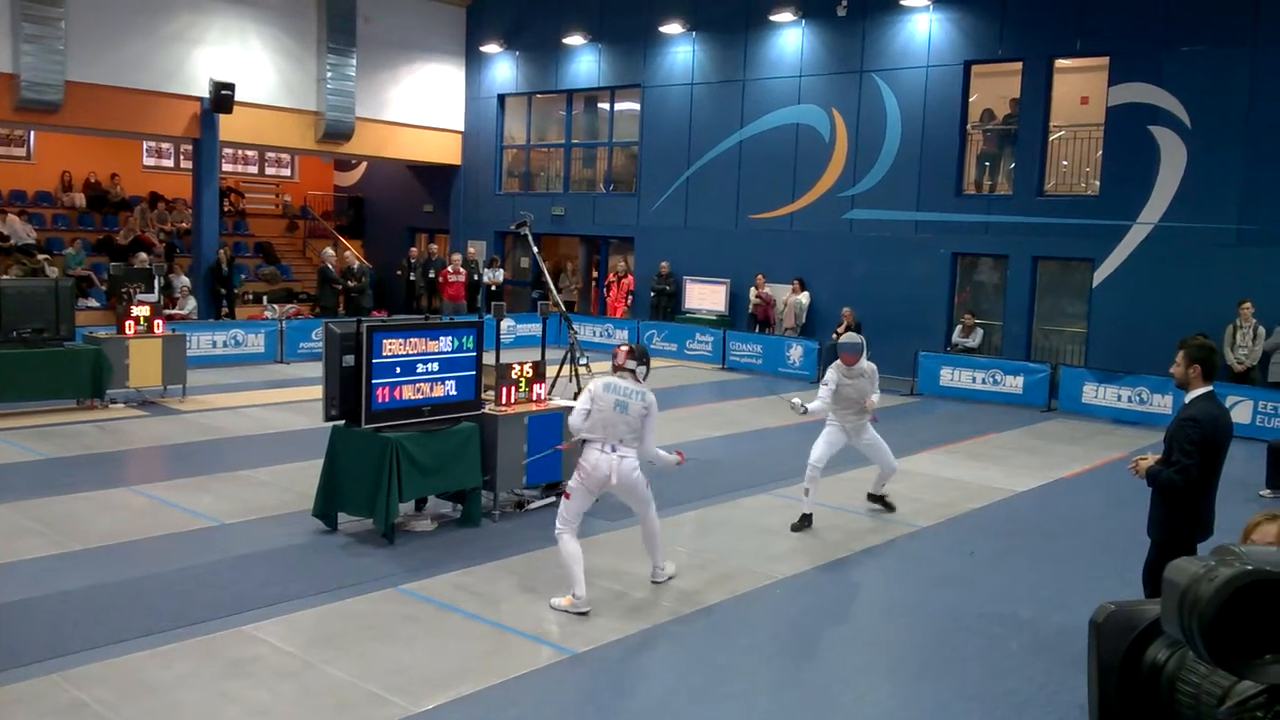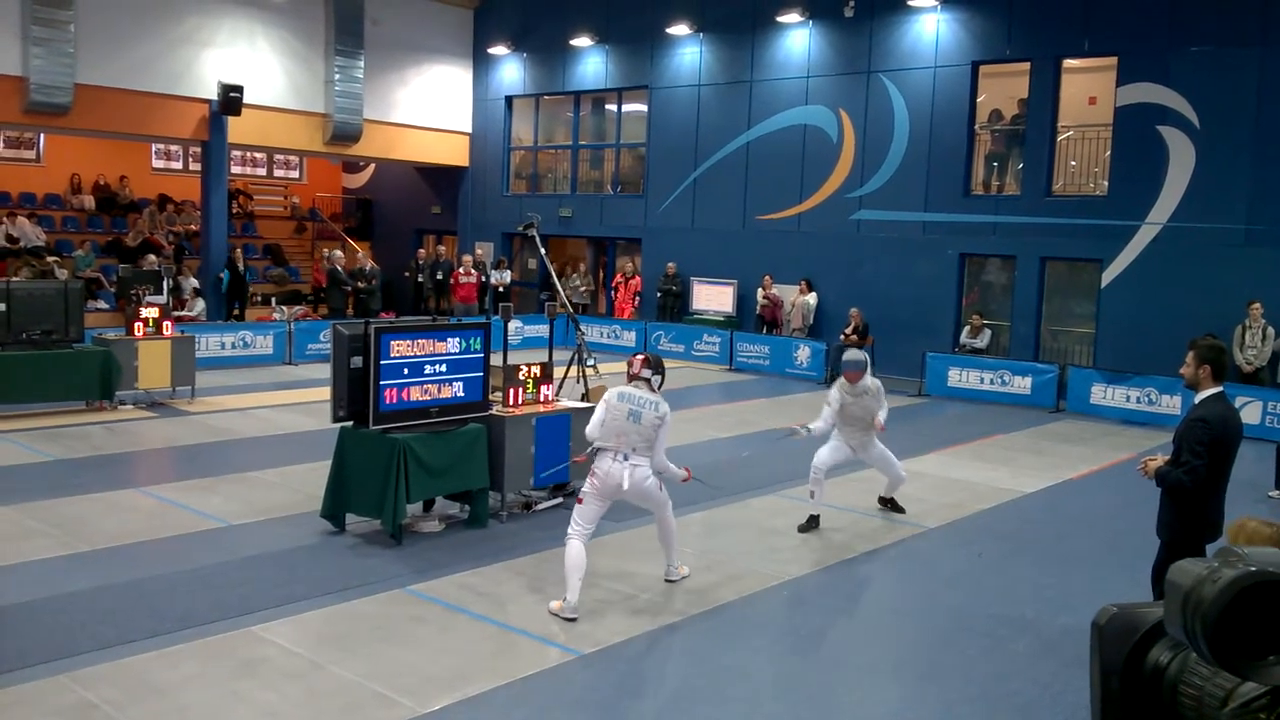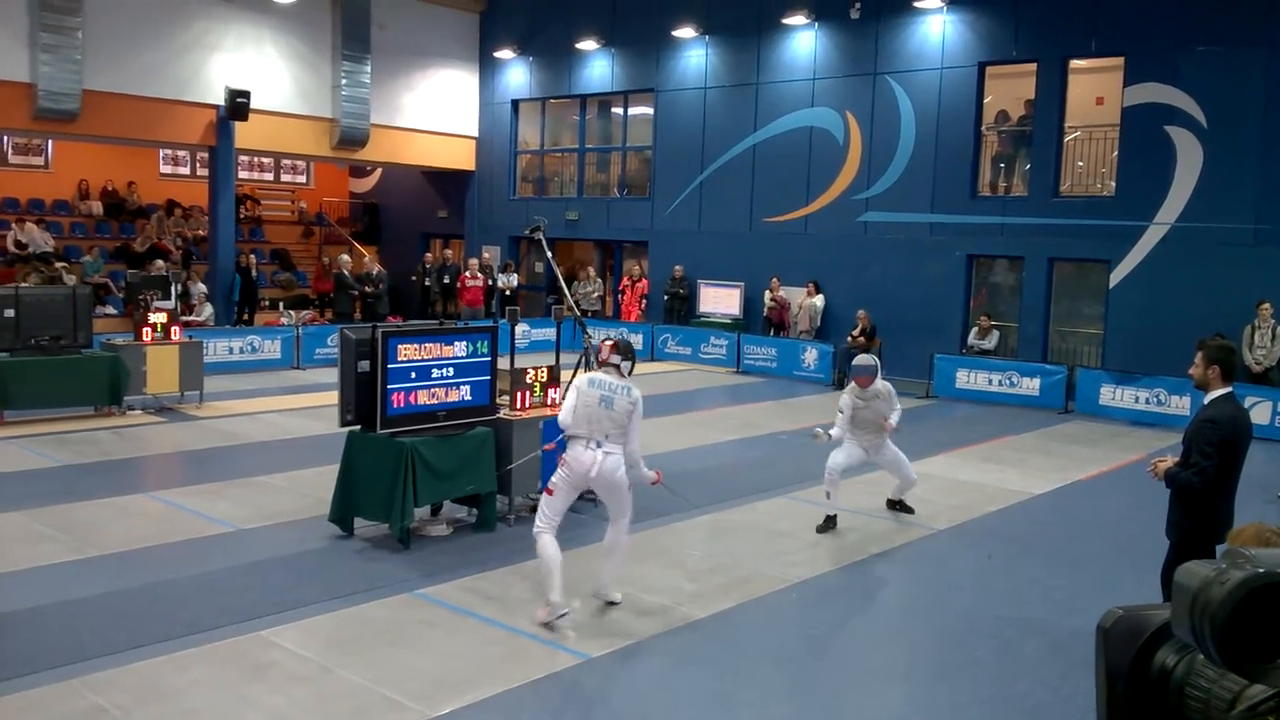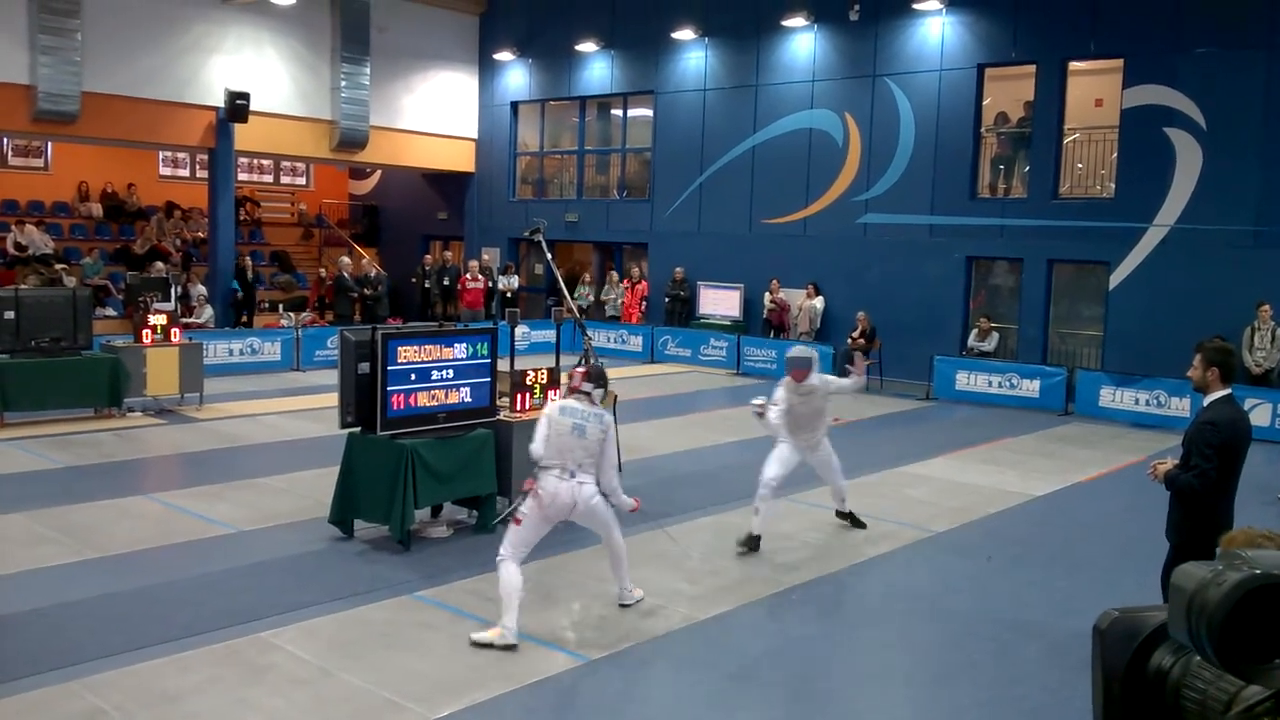
dt=0.7s
person 1, frame 1
left shoulder: (598, 386)
right shoulder: (647, 398)
left elbow: (574, 425)
right elbow: (646, 449)
right wrist: (671, 459)
left hip: (593, 463)
right hip: (626, 467)
left knee: (565, 531)
right knee: (647, 511)
left ankle: (579, 596)
right ankle: (659, 569)
person 1, frame 2
left shoulder: (614, 394)
right shoulder: (662, 407)
left elbow: (592, 433)
right elbow: (657, 459)
right wrist: (679, 473)
left hip: (606, 471)
right hip: (640, 475)
left knee: (576, 536)
right knee: (665, 510)
left ankle: (570, 602)
right ankle: (673, 568)
person 1, frame 3
left shoulder: (583, 381)
right shoulder: (634, 394)
left elbow: (564, 422)
right elbow: (631, 448)
left wrist: (583, 424)
right wrist: (646, 475)
left hip: (576, 460)
right hip: (612, 465)
left knee: (543, 529)
right knee: (619, 521)
left ankle: (555, 602)
right ankle: (606, 589)
person 1, frame 4
left shoulder: (554, 408)
right shoulder: (605, 419)
left elbow: (537, 453)
right elbow: (607, 474)
right wrist: (625, 502)
left hip: (549, 491)
right hip: (585, 494)
left knee: (508, 558)
right knee: (611, 529)
left ankle: (507, 629)
right ankle: (626, 591)
person 2, frame 1
left shoulder: (1192, 417)
right shoulder: (1217, 410)
left elbow: (1179, 480)
left wrist: (1150, 471)
right wrist: (1161, 460)
left hip: (1177, 520)
right hip: (1193, 516)
left knee: (1157, 585)
person 2, frame 2
left shoulder: (1201, 418)
right shoulder: (1227, 411)
left elbow: (1188, 480)
left wrist: (1159, 472)
right wrist: (1170, 461)
left hip: (1187, 521)
right hip: (1202, 517)
left knee: (1167, 586)
person 2, frame 3
left shoulder: (1211, 419)
right shoulder: (1236, 411)
left elbow: (1198, 481)
left wrist: (1168, 473)
right wrist: (1180, 463)
left hip: (1196, 522)
right hip: (1212, 517)
left knee: (1175, 585)
person 2, frame 4
left shoulder: (1210, 421)
right shoulder: (1236, 413)
left elbow: (1198, 484)
left wrist: (1168, 475)
right wrist: (1179, 466)
left hip: (1196, 525)
right hip: (1212, 521)
person 3, frame 1
left shoulder: (871, 369)
right shoulder: (834, 372)
right elbow: (822, 402)
left wrist: (872, 402)
right wrist: (804, 408)
left hip: (862, 428)
right hip: (837, 426)
left knee: (891, 467)
right knee: (814, 463)
left ankle: (876, 494)
right ankle: (807, 515)
person 3, frame 2
left shoulder: (875, 386)
right shoulder: (838, 390)
left elbow: (882, 407)
right elbow: (824, 422)
left wrist: (880, 420)
right wrist: (807, 429)
left hip: (868, 442)
right hip: (842, 440)
left knee: (899, 477)
right knee: (818, 464)
left ankle: (886, 498)
right ankle: (814, 517)
person 3, frame 3
left shoulder: (886, 389)
right shoulder: (849, 395)
left elbow: (896, 409)
right elbow: (841, 428)
left wrist: (892, 422)
right wrist: (827, 435)
left hip: (881, 443)
right hip: (855, 444)
left knee: (910, 480)
right knee: (833, 465)
left ankle: (894, 500)
right ankle: (831, 516)
person 3, frame 4
left shoulder: (823, 382)
right shoulder: (784, 390)
left elbow: (851, 385)
right elbow: (775, 424)
left wrist: (859, 374)
right wrist: (762, 415)
left hip: (818, 443)
right hip: (790, 443)
left knee: (838, 484)
right knee: (768, 479)
left ankle: (844, 512)
right ankle: (755, 535)
